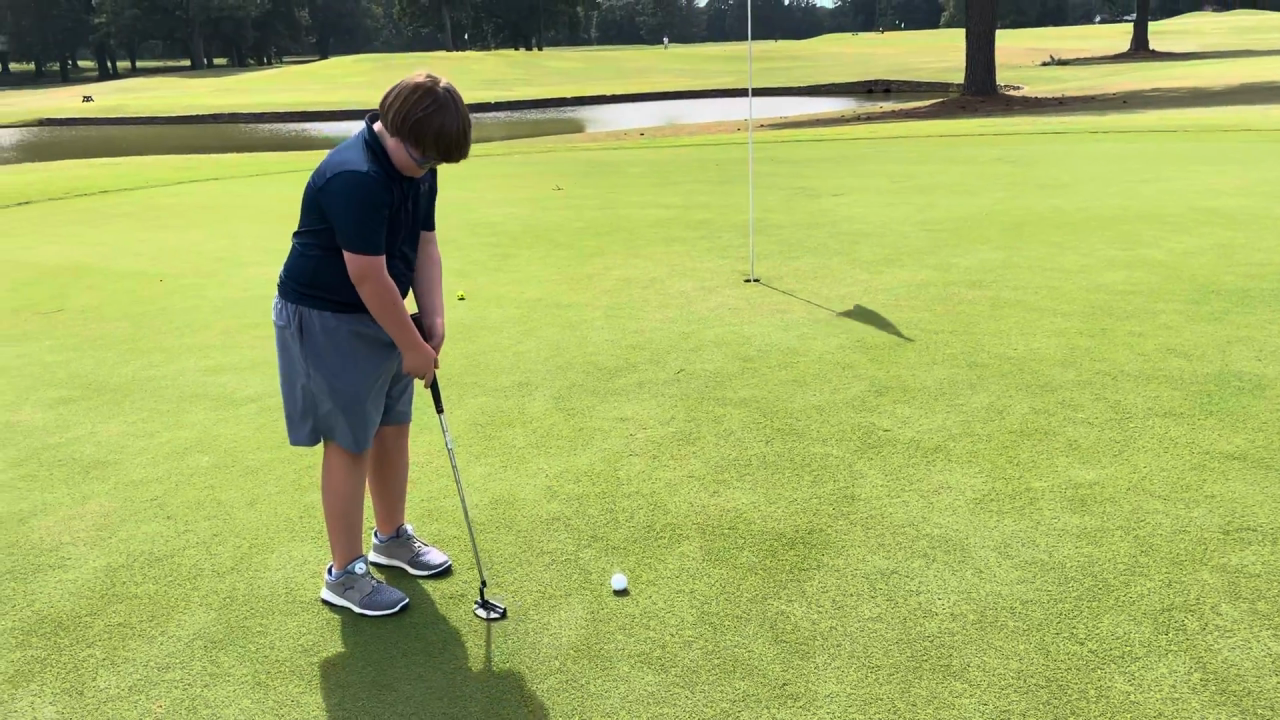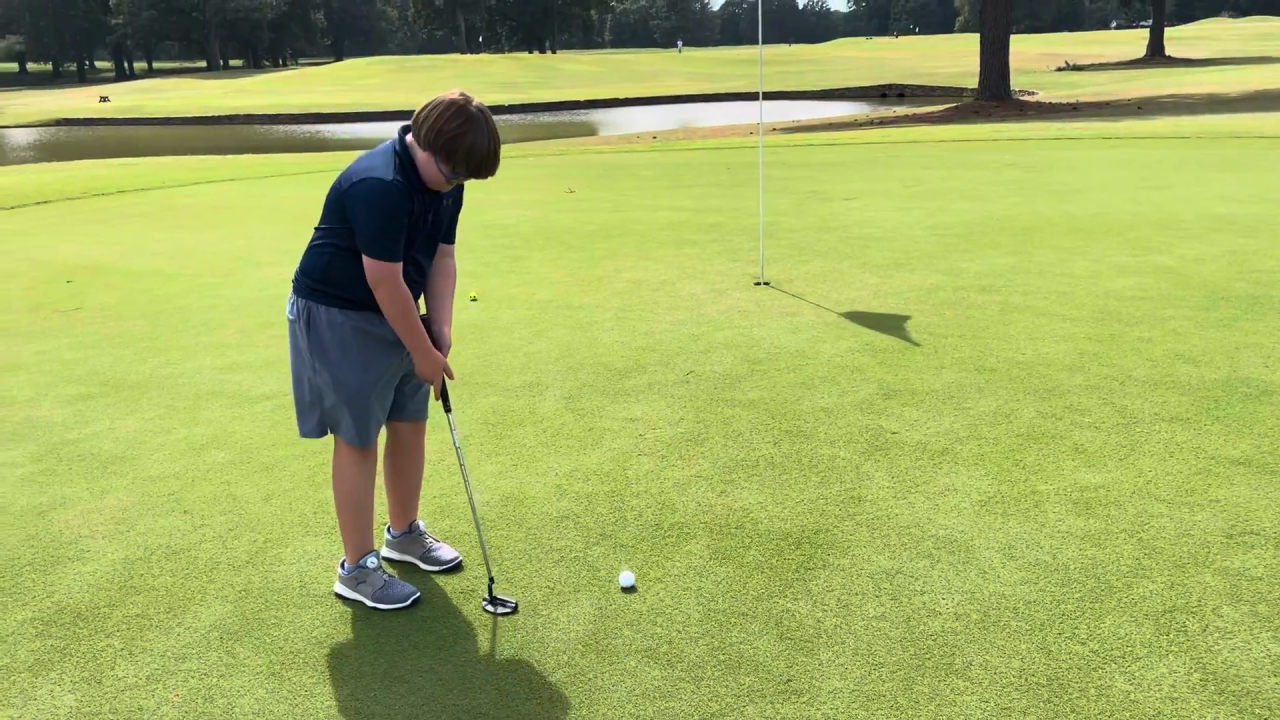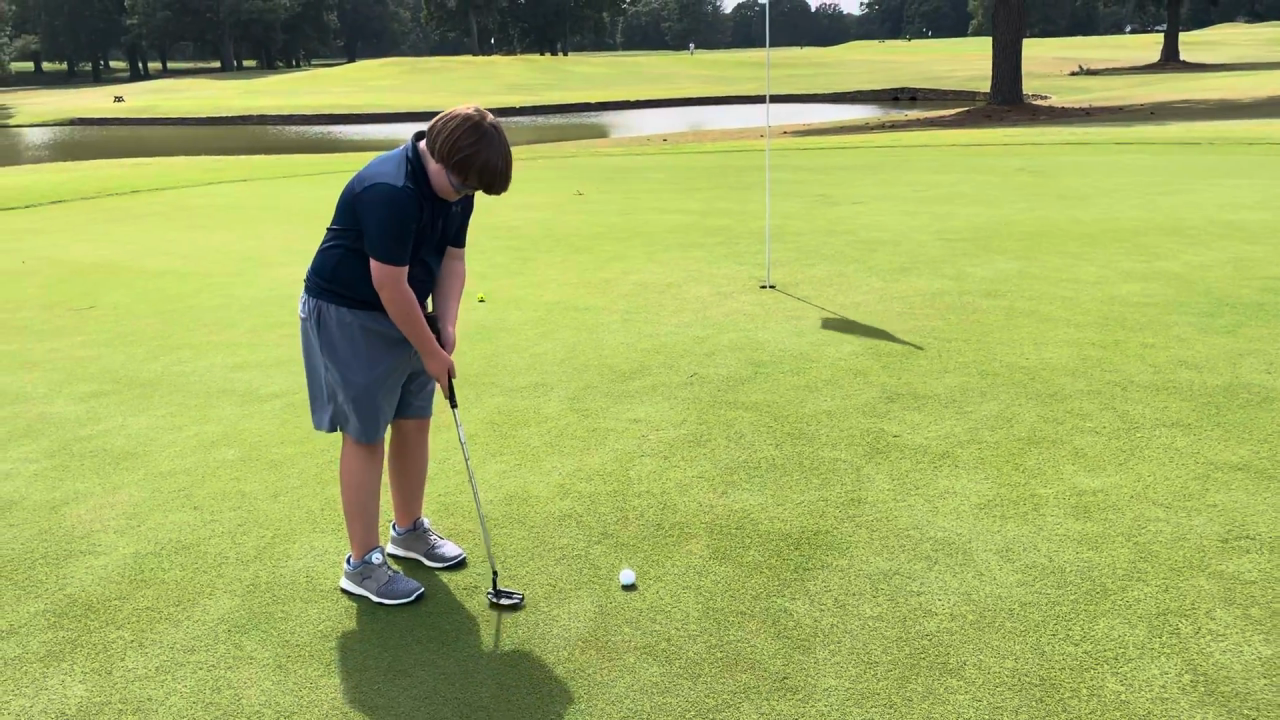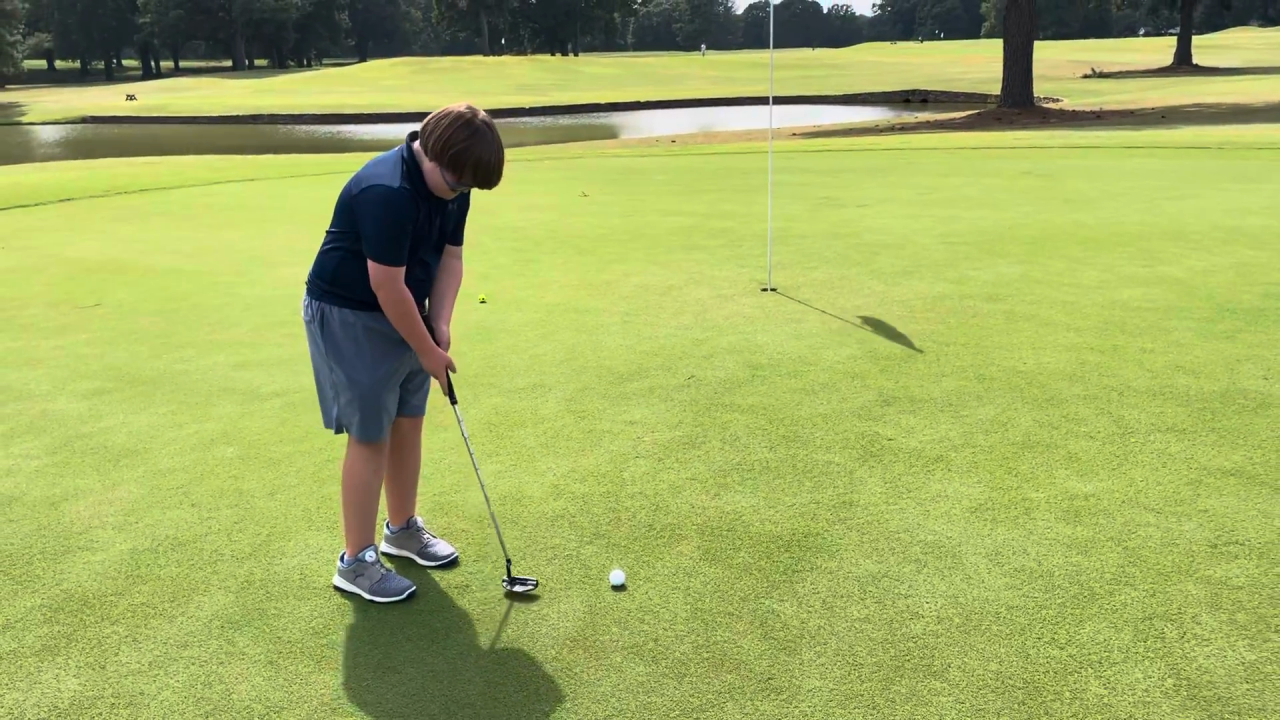
dt=0.2s
person 1, frame 1
left shoulder: (418, 168)
right shoulder: (354, 179)
left elbow: (424, 245)
right elbow: (368, 277)
left wrist: (433, 320)
right wrist: (411, 346)
left hip: (380, 315)
right hip: (325, 320)
left knee: (393, 427)
right knee: (349, 442)
left ankle: (391, 536)
right ankle: (344, 573)
person 1, frame 2
left shoulder: (445, 181)
right shoulder: (379, 186)
left elbow: (441, 256)
right elbow: (385, 283)
left wrist: (441, 327)
right wrist: (424, 353)
left hip: (395, 313)
right hip: (336, 317)
left knee: (410, 422)
right knee: (357, 437)
left ankle: (404, 532)
right ankle: (357, 568)
person 1, frame 3
left shoulder: (456, 187)
right shoulder: (390, 191)
left elbow: (451, 258)
right elbow: (390, 285)
left wrist: (446, 326)
right wrist: (430, 353)
left hip: (403, 314)
right hip: (346, 315)
left knee: (414, 421)
right knee: (366, 435)
left ankle: (409, 529)
right ankle: (363, 562)
person 1, frame 4
left shoulder: (451, 184)
right shoulder: (386, 192)
left elbow: (450, 256)
right elbow: (387, 286)
left wrist: (441, 324)
right wrist: (426, 350)
left hip: (401, 312)
right hip: (347, 315)
left knee: (407, 422)
right knee: (371, 436)
left ankle: (403, 527)
right ankle: (356, 560)
